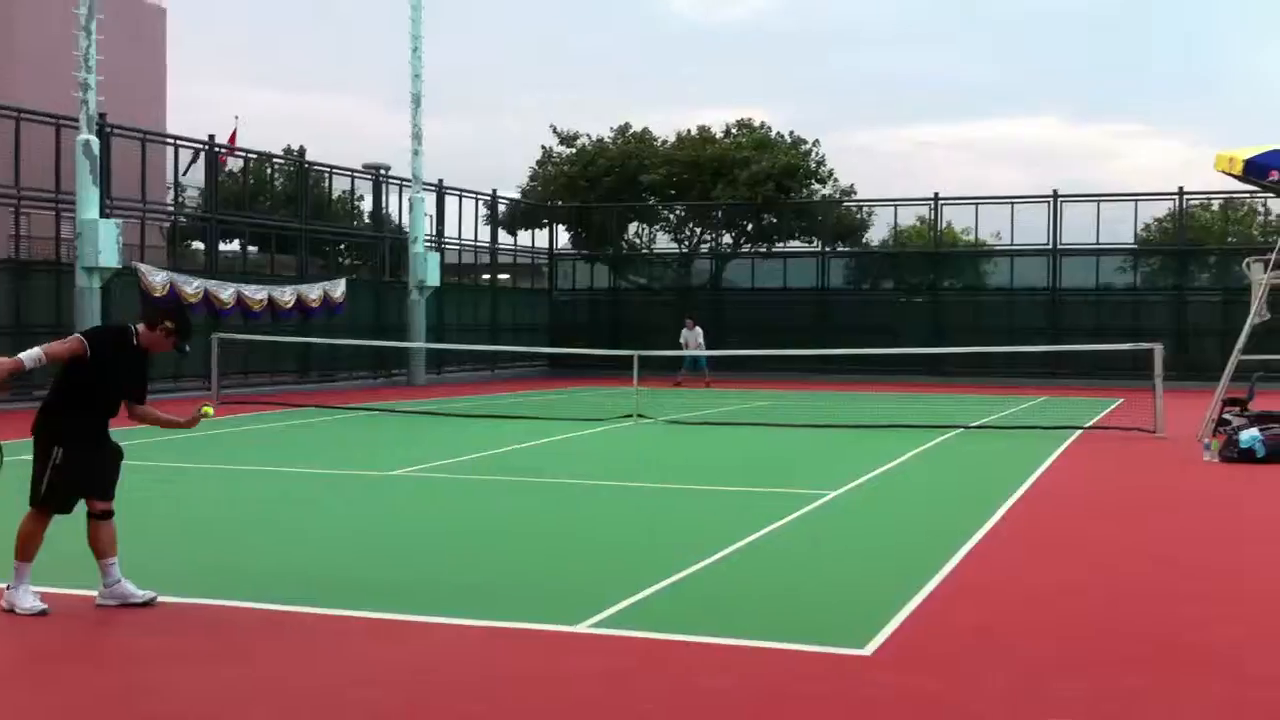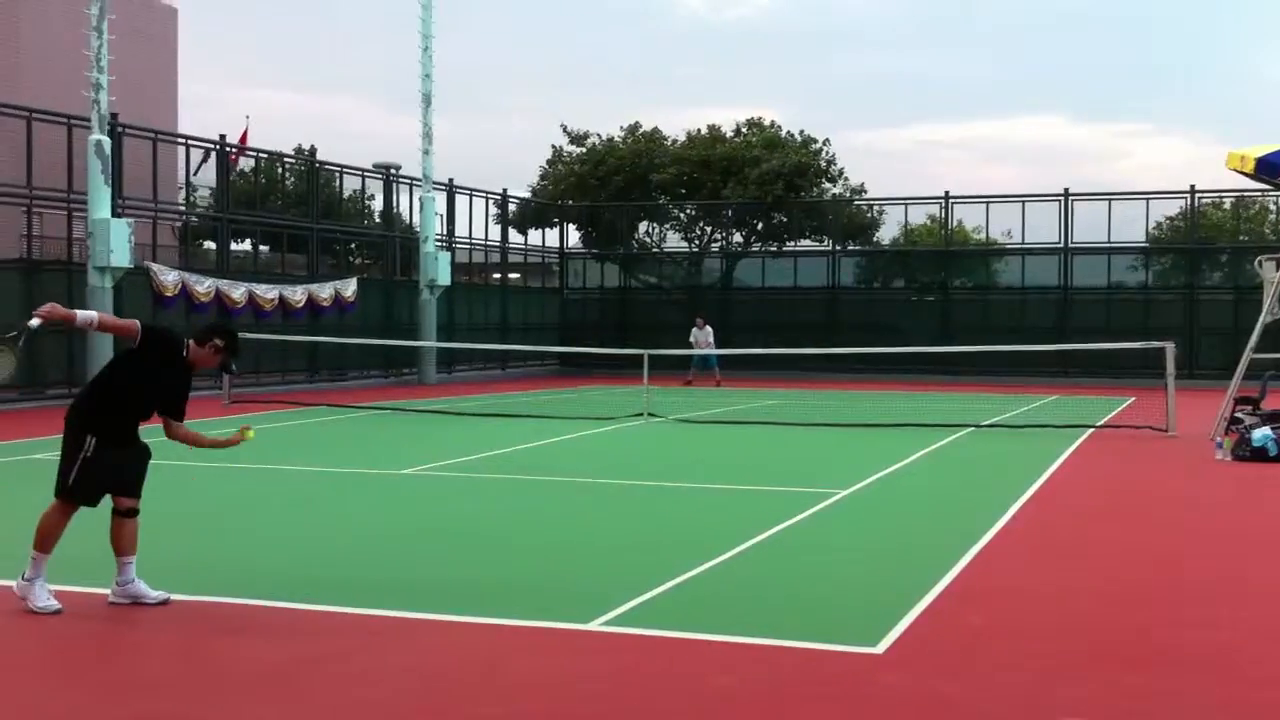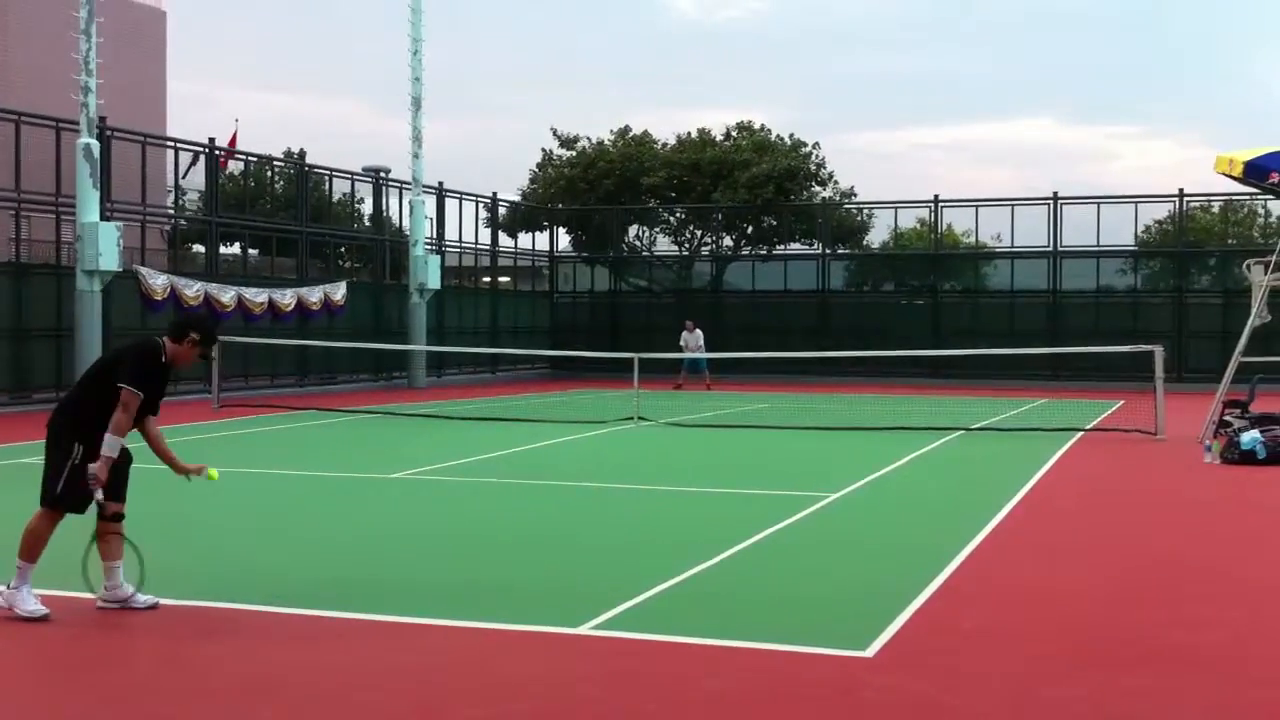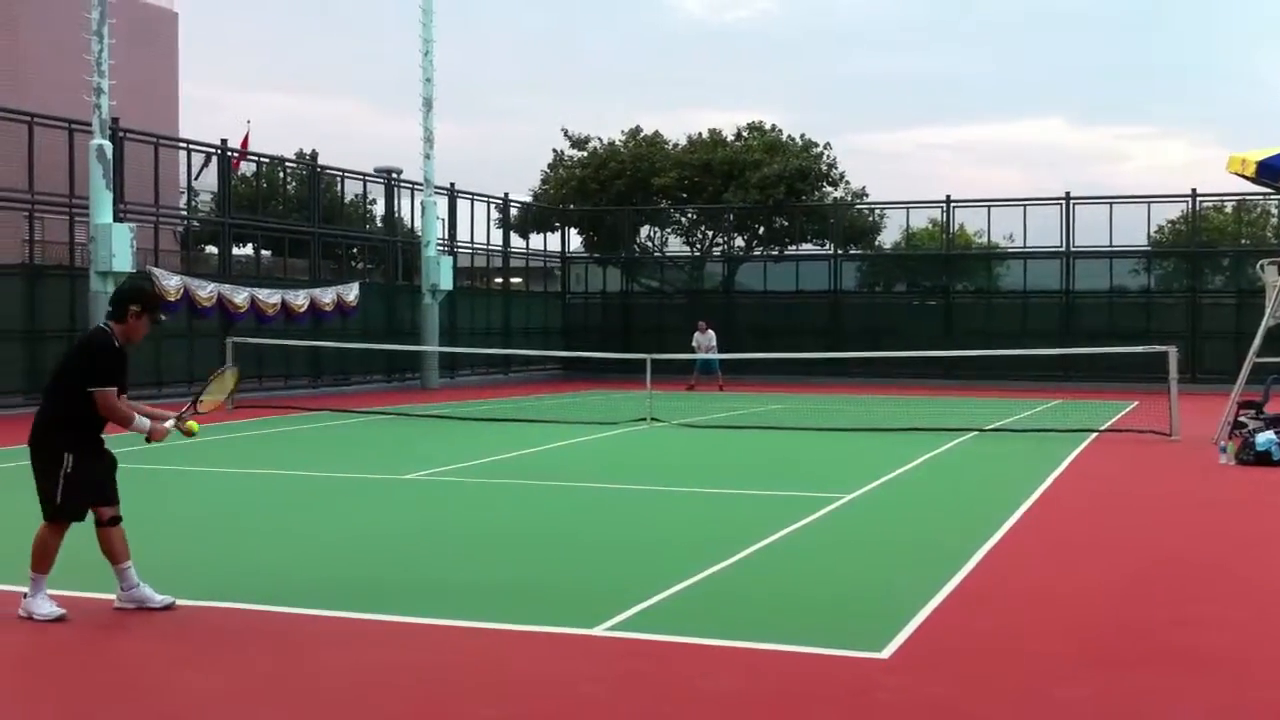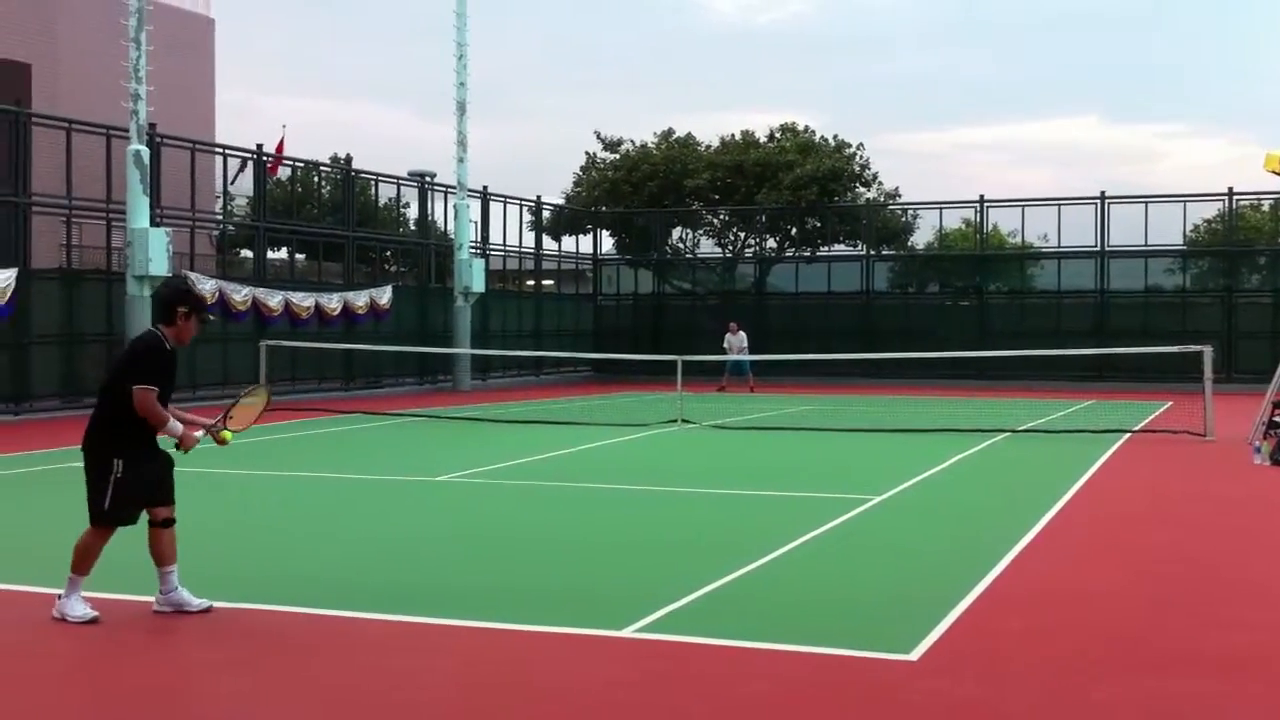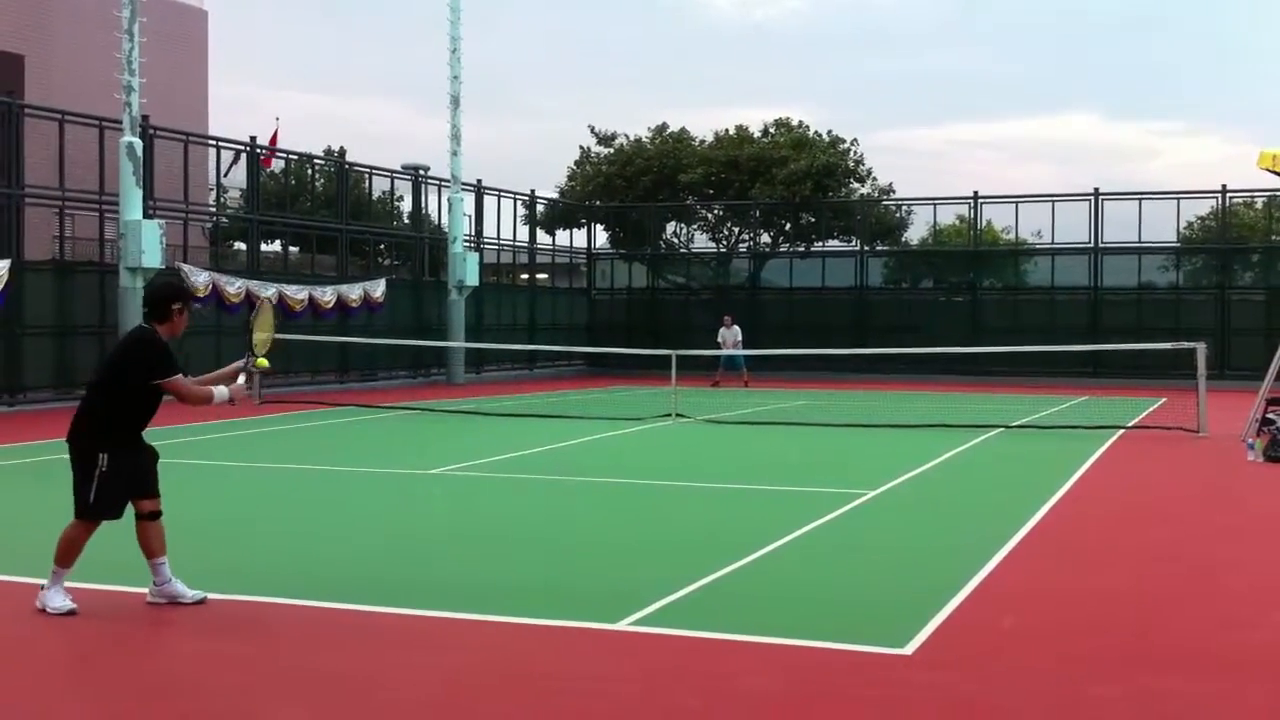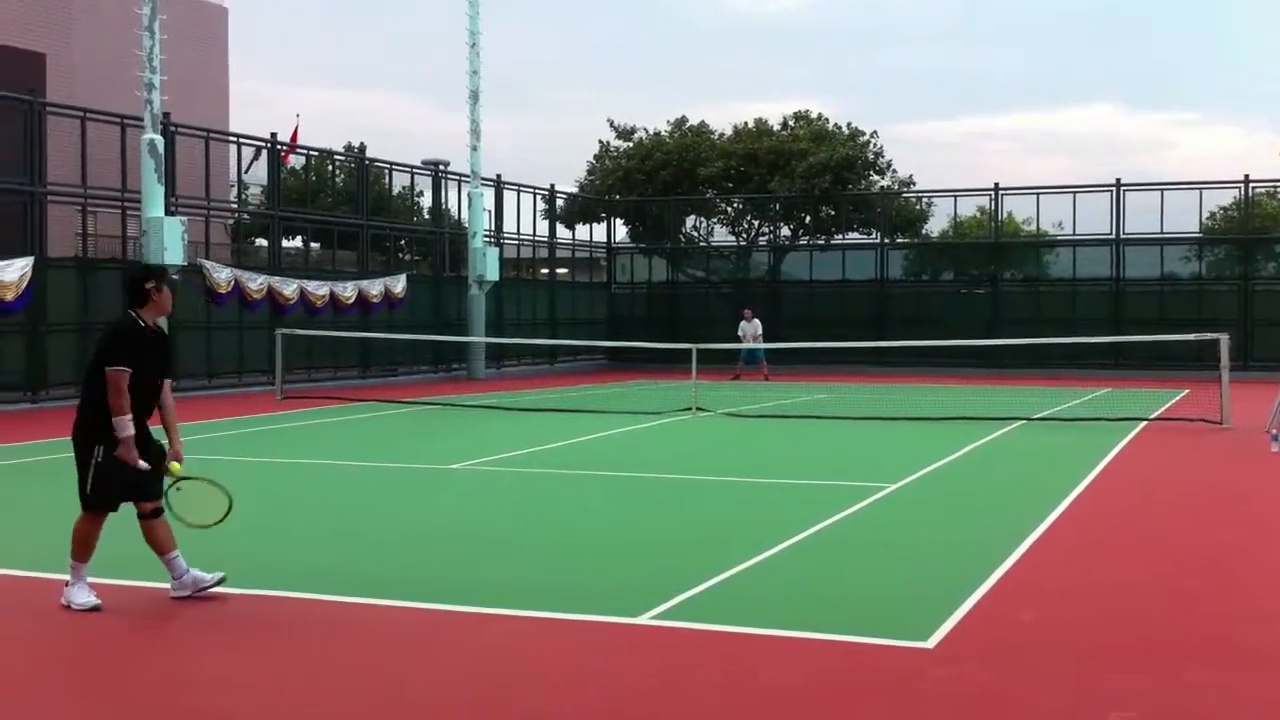
dt=0.5s
person 1, frame 1
left shoulder: (138, 360)
right shoulder: (111, 337)
left elbow: (136, 410)
right elbow: (66, 347)
left wrist: (182, 423)
left hip: (94, 437)
right hip: (60, 432)
left knee: (102, 507)
right knee: (43, 509)
left ankle: (112, 585)
person 1, frame 2
left shoulder: (180, 376)
right shoulder: (164, 342)
left elbow: (173, 430)
right elbow: (114, 324)
left wrist: (223, 443)
right wrist: (67, 315)
left hip: (123, 434)
right hip: (90, 425)
left knee: (128, 505)
right knee: (68, 501)
left ankle: (126, 583)
right ankle: (32, 580)
person 1, frame 3
left shoulder: (160, 369)
right shoulder: (145, 354)
left elbow: (146, 424)
right elbow: (124, 411)
left wrist: (178, 465)
right wrist: (104, 460)
left hip: (102, 439)
right hip: (74, 433)
left knee: (113, 509)
right knee: (54, 509)
left ankle: (114, 588)
person 1, frame 4
left shoulder: (112, 348)
right shoulder: (100, 346)
left elbow: (118, 403)
right elbow: (108, 407)
left wrist: (165, 415)
right wrist: (148, 427)
left hip: (85, 444)
right hip: (58, 443)
left knee: (108, 514)
right knee: (58, 519)
left ankle: (130, 589)
right ankle: (33, 597)
person 1, frame 5
left shoulder: (162, 350)
right shoulder: (150, 348)
right elbow: (144, 405)
left wrist: (200, 422)
right wrist: (180, 432)
left hip: (141, 447)
right hip: (112, 448)
left knee: (164, 515)
right knee: (104, 524)
left ankle: (169, 593)
right ankle: (69, 598)
person 1, frame 6
left shoulder: (152, 344)
right shoulder: (147, 346)
left elbow: (183, 385)
right elbow: (185, 393)
left wrist: (231, 370)
right wrist: (228, 393)
left hip: (126, 440)
right hip: (98, 441)
left knee: (149, 507)
right knee: (90, 517)
left ankle: (163, 584)
right ankle: (52, 589)
person 1, frame 7
left shoulder: (159, 338)
right shoulder: (123, 332)
left elbow: (163, 392)
right elbow: (117, 390)
left wrist: (174, 441)
right wrist: (125, 440)
left hip: (137, 435)
right hip: (102, 435)
left knee: (151, 506)
right knee: (96, 509)
left ankle: (182, 577)
right ankle: (76, 584)
